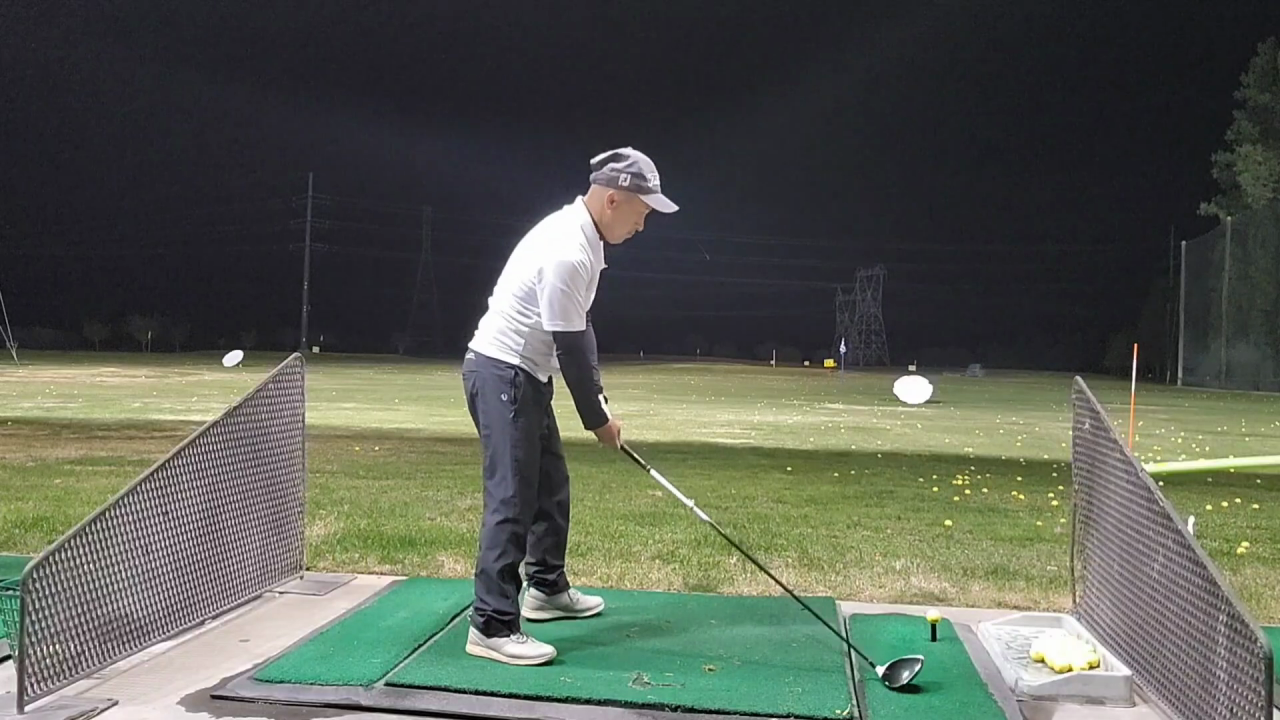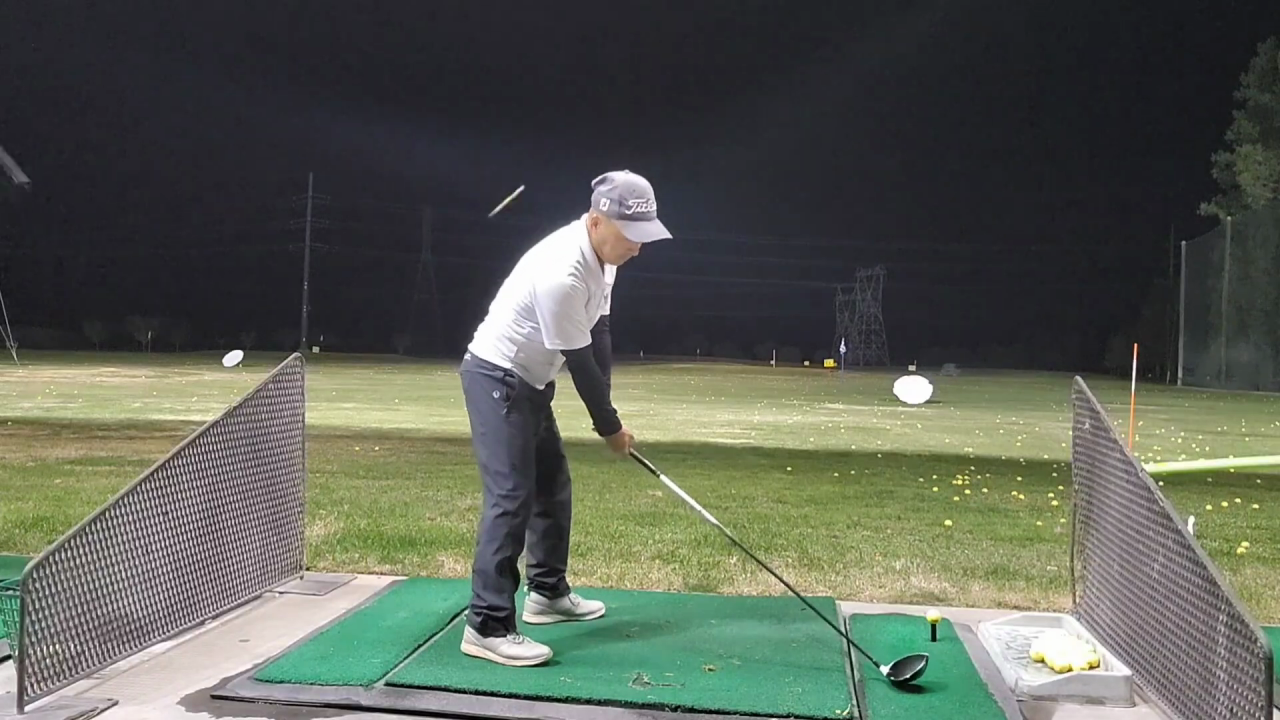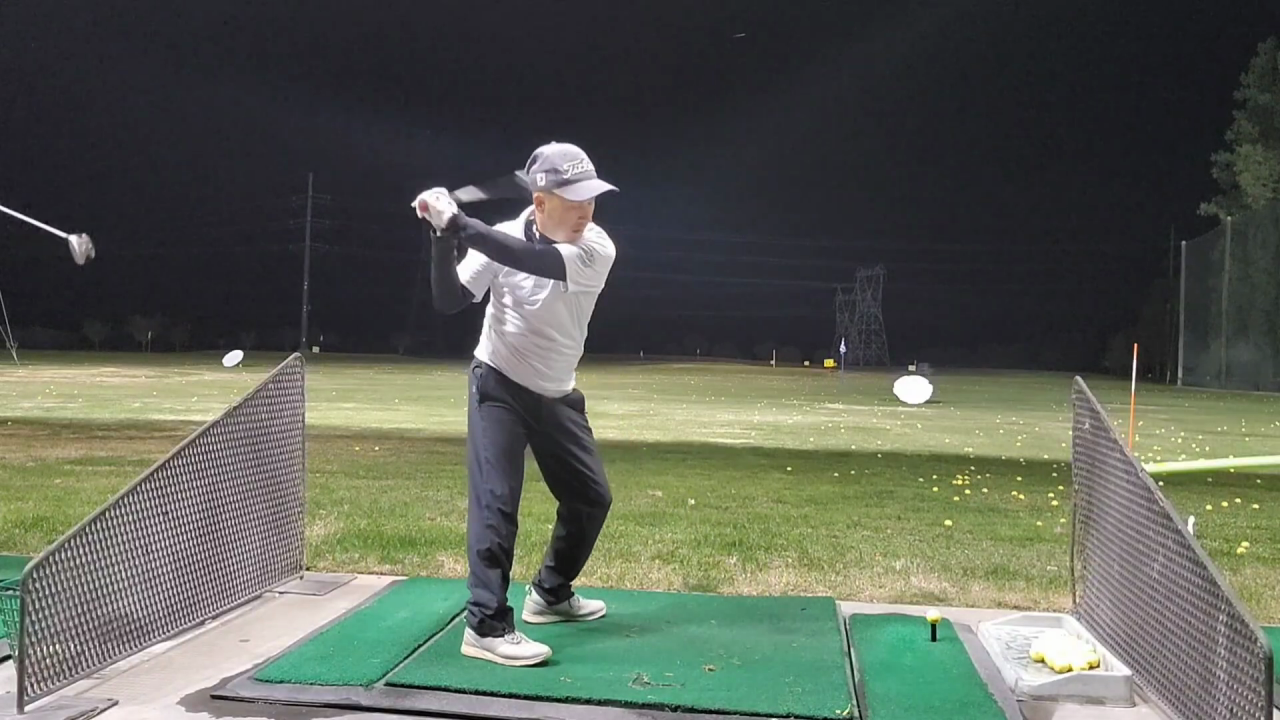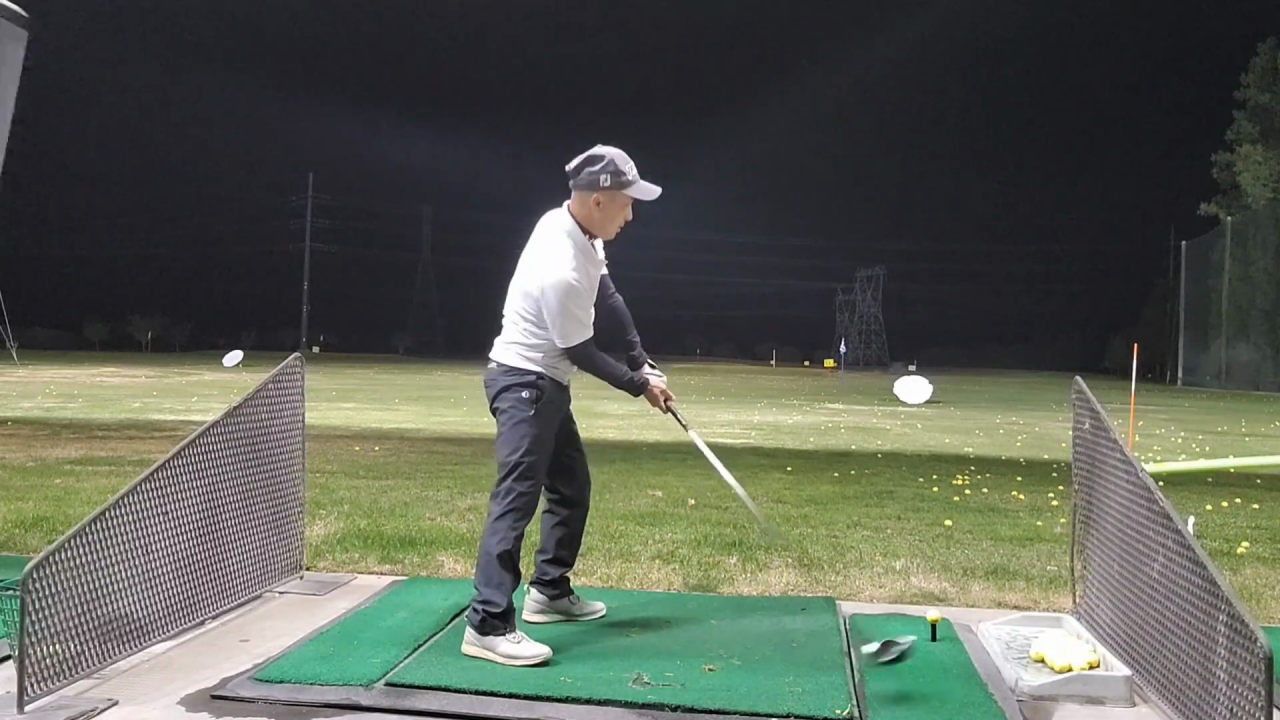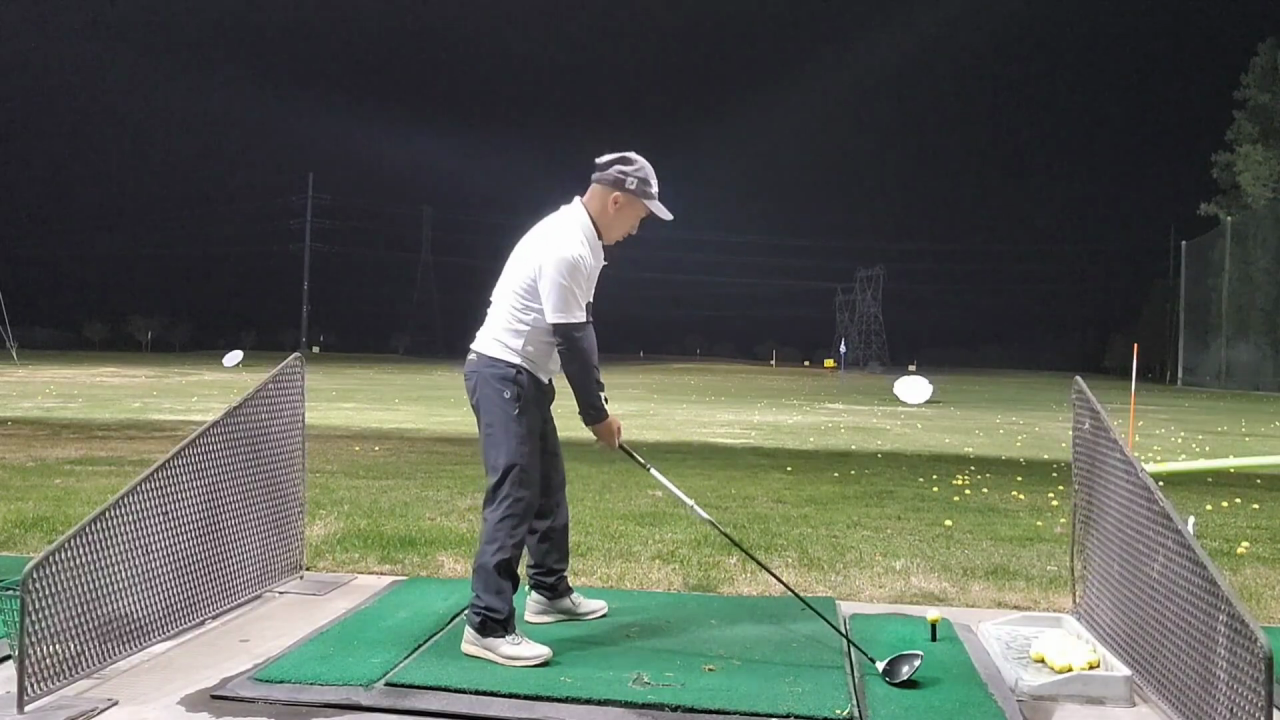
dt=1s
person 1, frame 1
left shoulder: (584, 238)
right shoulder: (567, 253)
left elbow: (580, 331)
right elbow: (569, 347)
left wrist: (599, 398)
right wrist: (596, 419)
left hip: (523, 375)
right hip: (501, 374)
left knee: (550, 484)
right knee: (511, 496)
left ankle: (547, 588)
right ankle: (491, 626)
person 1, frame 2
left shoulder: (600, 254)
right shoulder: (561, 275)
left elbow: (596, 336)
right elbow: (579, 361)
left wrist: (608, 413)
right wrist: (609, 425)
left hip: (528, 380)
right hip: (496, 377)
left knee: (552, 484)
right knee: (510, 495)
left ankle: (547, 591)
right ankle: (488, 625)
person 1, frame 3
left shoulder: (598, 250)
right shoulder: (498, 237)
left elbow: (528, 260)
right elbow: (449, 302)
left wrist: (455, 223)
right wrist: (443, 237)
left hip: (557, 395)
right hip: (498, 386)
left knee: (591, 497)
right knee: (496, 499)
left ankle: (550, 594)
right ankle: (486, 625)
person 1, frame 4
left shoulder: (567, 226)
right shoulder: (563, 271)
left elbow: (607, 298)
right elbow: (581, 353)
left wrist: (643, 363)
right wrist: (639, 386)
left hip: (541, 381)
right hip: (524, 382)
left knee: (571, 486)
right knee: (517, 495)
left ankle: (549, 591)
right ankle: (487, 625)
person 1, frame 5
left shoulder: (579, 236)
right shoulder: (566, 248)
left elbow: (580, 330)
right elbow: (570, 339)
left wrist: (595, 402)
right wrist: (596, 413)
left hip: (526, 376)
right hip: (504, 374)
left knee: (547, 485)
right knee: (514, 493)
left ankle: (549, 591)
right ankle: (487, 625)
